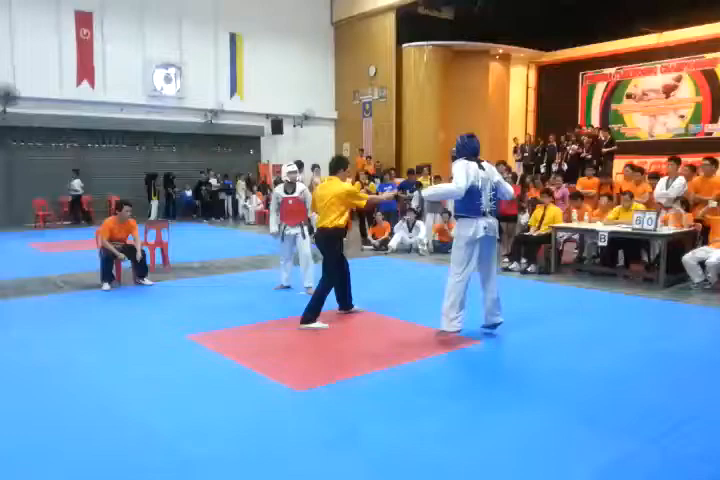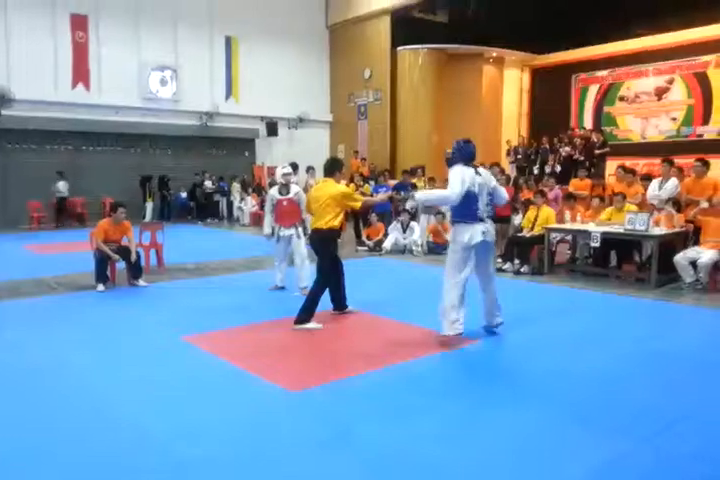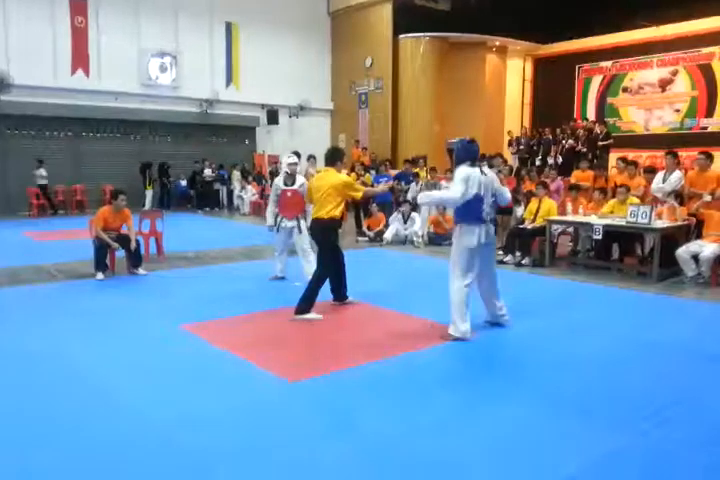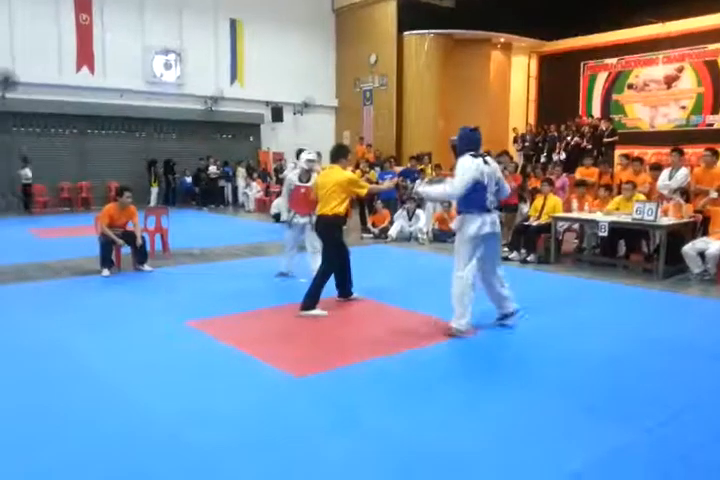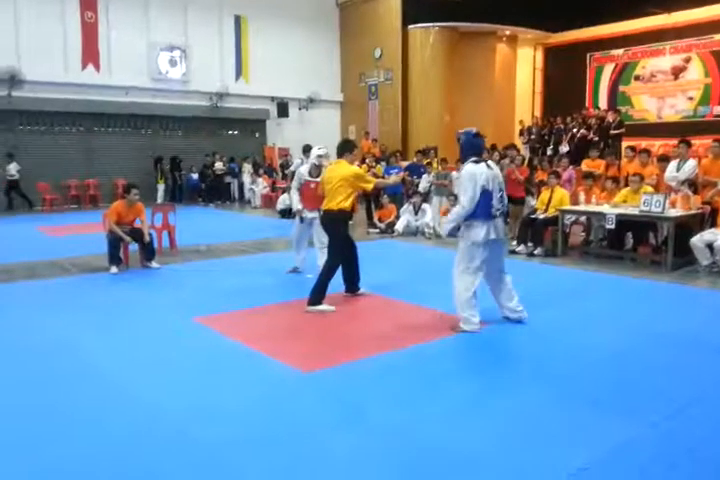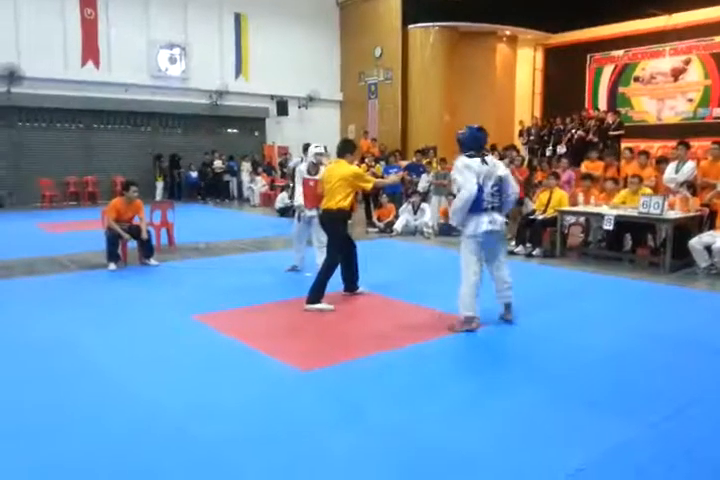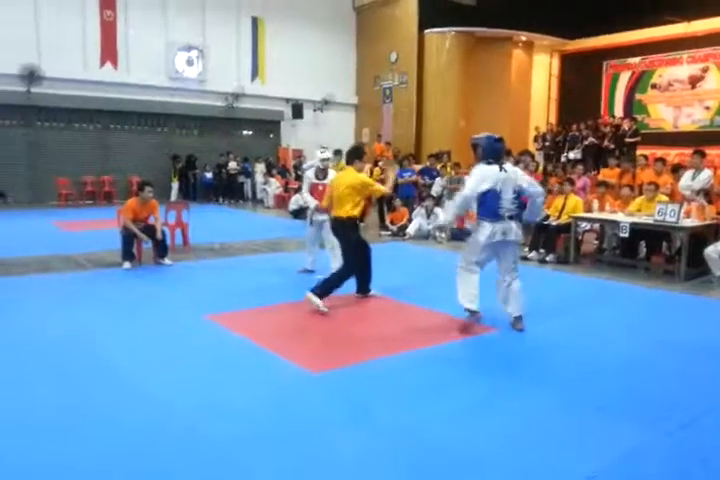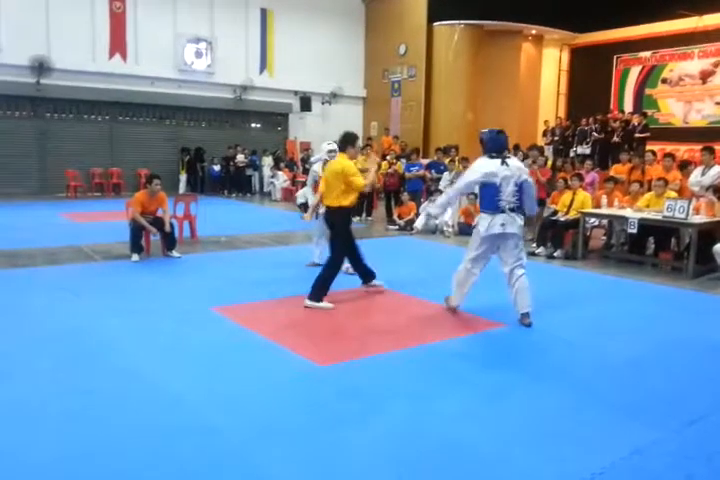
dt=0.2s
person 1, frame 1
left shoulder: (462, 165)
right shoulder: (489, 168)
left elbow: (458, 189)
right elbow: (508, 193)
left wrist: (428, 192)
left hip: (469, 226)
right hip: (489, 226)
left knee: (458, 275)
right knee: (489, 274)
left ankle: (451, 324)
right ankle: (493, 317)
person 1, frame 2
left shoulder: (458, 171)
right shoulder: (485, 174)
left elbow: (453, 196)
right elbow: (502, 198)
left wrist: (421, 196)
left hip: (464, 232)
right hip: (486, 231)
left knee: (454, 280)
right knee: (486, 279)
left ankle: (453, 327)
right ankle: (493, 320)
person 1, frame 3
left shoulder: (464, 173)
right shoulder: (488, 173)
left elbow: (453, 196)
right elbow: (505, 198)
left wrist: (424, 197)
left hip: (468, 232)
right hip: (486, 231)
left knee: (460, 280)
right knee: (486, 276)
left ankle: (460, 329)
right ankle: (497, 315)
person 1, frame 4
left shoulder: (466, 163)
right shoulder: (491, 164)
left elbow: (454, 191)
right elbow: (505, 192)
left wrist: (424, 189)
left hip: (472, 223)
right hip: (491, 223)
left knee: (463, 272)
right knee: (491, 270)
left ankle: (461, 323)
right ankle: (507, 309)
person 1, frame 5
left shoulder: (469, 170)
right shoulder: (492, 168)
left elbow: (466, 205)
right elbow: (502, 200)
left wrist: (446, 226)
left hip: (476, 230)
right hip: (495, 228)
left knee: (464, 275)
right knee: (498, 274)
left ankle: (469, 322)
right ankle: (515, 312)
person 1, frame 6
left shoulder: (463, 163)
right shoulder: (496, 163)
left elbow: (467, 193)
right elbow: (513, 191)
left wrist: (454, 218)
right wrist: (502, 211)
left hip: (474, 222)
right hip: (495, 221)
left knee: (471, 270)
right knee: (498, 265)
left ankle: (469, 317)
right ankle: (507, 308)
person 1, frame 7
left shoulder: (482, 171)
right shoulder: (516, 172)
left elbow: (465, 196)
right elbow: (538, 193)
left wrist: (447, 219)
right wrist: (531, 218)
left hip: (488, 229)
right hip: (511, 229)
left knee: (467, 267)
right knee: (509, 274)
left ankle: (472, 311)
right ankle: (517, 318)
person 1, frame 8
left shoulder: (483, 164)
right shoulder: (518, 165)
left elbow: (459, 188)
right elbow: (530, 191)
left wrist: (436, 208)
right wrist: (530, 213)
left hip: (489, 223)
right hip: (513, 223)
left knee: (471, 264)
right knee: (516, 269)
left ankle: (454, 300)
right ankle: (525, 314)
person 2, frame 1
left shoulder: (320, 188)
right shoulder: (345, 188)
right elbow: (368, 199)
right wrist: (384, 197)
left hip: (322, 233)
right hip: (332, 235)
left knee: (342, 268)
right knee: (329, 277)
left ankle: (346, 305)
right ankle: (308, 319)
person 2, frame 2
left shoulder: (314, 189)
right shoulder: (340, 190)
left elbow: (310, 210)
right elbow: (362, 201)
right wrist: (379, 199)
left hip: (316, 234)
right hip: (327, 236)
left knee: (336, 269)
right knee: (323, 278)
left ankle: (340, 305)
right ankle: (302, 319)
person 2, frame 3
left shoulder: (316, 179)
right shoulder: (342, 180)
left elbow: (311, 200)
right elbow: (364, 192)
right wrist: (379, 190)
left hip: (316, 224)
right hip: (328, 226)
left knee: (336, 259)
right knee: (324, 268)
left ankle: (340, 296)
right ankle: (302, 310)
person 2, frame 4
left shoulder: (321, 175)
right shoulder: (346, 176)
right elbow: (368, 189)
right wrist: (385, 187)
left hip: (322, 221)
right hip: (332, 223)
left knee: (342, 255)
right knee: (328, 264)
left ankle: (345, 292)
right ankle: (308, 306)
person 2, frame 5
left shoulder: (328, 170)
right shoulder: (353, 171)
right elbow: (375, 183)
right wrist: (391, 181)
left hip: (328, 215)
right hip: (337, 218)
left knee: (349, 250)
right knee: (334, 259)
left ankle: (352, 287)
right ankle: (314, 301)
person 2, frame 6
left shoulder: (328, 170)
right shoulder: (352, 171)
right elbow: (374, 183)
right wrist: (391, 180)
left hip: (326, 215)
right hip: (336, 217)
left knee: (348, 249)
right knee: (333, 258)
left ankle: (351, 286)
right ankle: (314, 299)
person 2, frame 7
left shoulder: (337, 177)
right shoulder: (361, 179)
left elbow: (326, 204)
right elbow: (385, 192)
right wrist: (390, 178)
left hip: (338, 223)
right hip: (347, 225)
left knee: (364, 252)
right knee: (351, 266)
left ankle: (363, 289)
right ankle: (317, 293)
person 2, frame 8
left shoulder: (331, 164)
right shoulder: (348, 165)
left elbow: (321, 192)
right elbow: (366, 186)
left wrist: (311, 211)
right wrist: (373, 167)
left hip: (332, 212)
right hip: (340, 214)
left knee: (351, 248)
right knee: (337, 257)
left ankle: (368, 279)
right ankle: (314, 297)
person 3, frame 1
left shoulder: (302, 189)
right shoulder: (278, 191)
left elbow: (311, 208)
right elbow: (273, 211)
right wrist: (273, 228)
left hip: (301, 228)
right hip: (286, 228)
left knee: (306, 256)
right knee: (285, 257)
left ankle: (309, 285)
right ankle: (285, 282)
person 3, frame 2
left shoulder: (297, 191)
right shoulder: (272, 193)
left elbow: (305, 210)
right elbow: (268, 212)
right wrist: (267, 230)
left hip: (295, 229)
right hip: (280, 230)
left knee: (301, 256)
right knee: (280, 258)
left ankle: (304, 286)
right ankle: (279, 283)
person 3, frame 3
left shoulder: (302, 182)
right shoulder: (277, 182)
left elbow: (309, 202)
right elbow: (272, 202)
right wrist: (270, 220)
left hip: (298, 221)
right hip: (283, 221)
left knee: (305, 249)
right knee: (280, 249)
right ankle: (279, 273)
person 3, frame 4
left shoulder: (317, 179)
right shoulder: (291, 177)
right elbow: (285, 197)
right wrist: (285, 215)
left hip: (310, 218)
right hip: (295, 217)
left knee: (314, 247)
right knee: (290, 245)
right ankle: (286, 270)
person 3, frame 5
right shoulder: (301, 171)
right elbow: (294, 189)
right wrist: (296, 206)
left hip: (319, 212)
right hip: (303, 211)
left knee: (322, 242)
right knee: (298, 239)
right ankle: (298, 265)
person 3, frame 6
right shoulder: (301, 169)
right elbow: (298, 186)
right wrist: (298, 201)
left hip: (317, 211)
right hip: (303, 210)
left knee: (320, 241)
right knee: (298, 238)
right ankle: (297, 264)
person 3, frame 7
left shoulder: (333, 176)
right shoulder: (309, 175)
right elbow: (305, 192)
right wrist: (313, 203)
left hip: (329, 214)
right hip: (314, 213)
left knee: (333, 243)
right knee: (311, 241)
left ankle: (337, 269)
right ankle: (310, 266)
person 3, frame 8
right shoulder: (315, 168)
right elbow: (309, 186)
right wrist: (312, 201)
right hip: (321, 208)
right knee: (318, 234)
left ankle: (347, 265)
right ankle: (318, 259)
